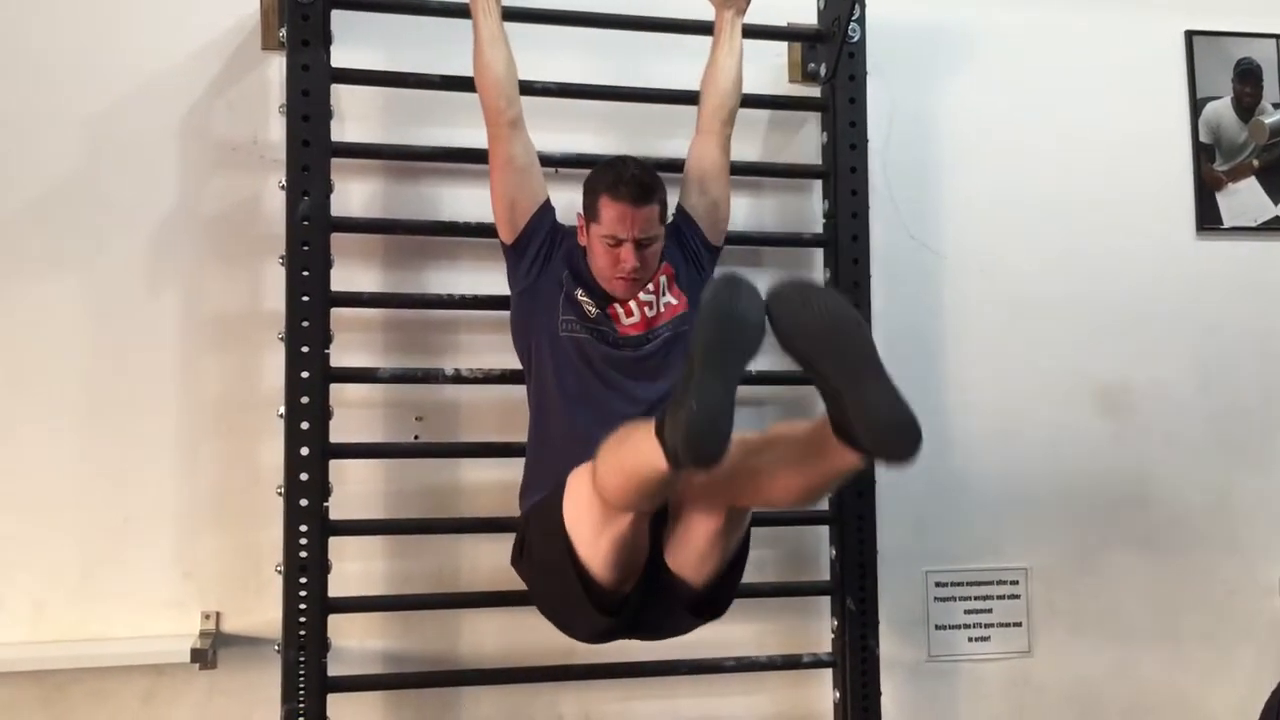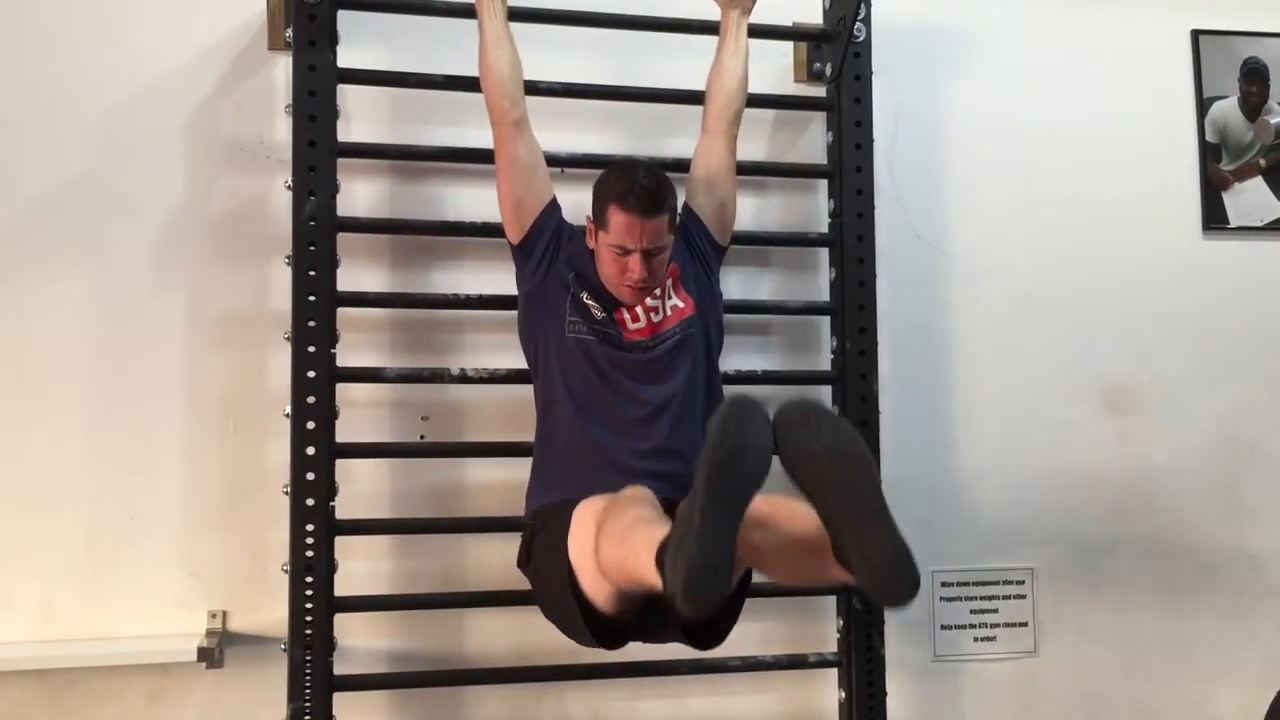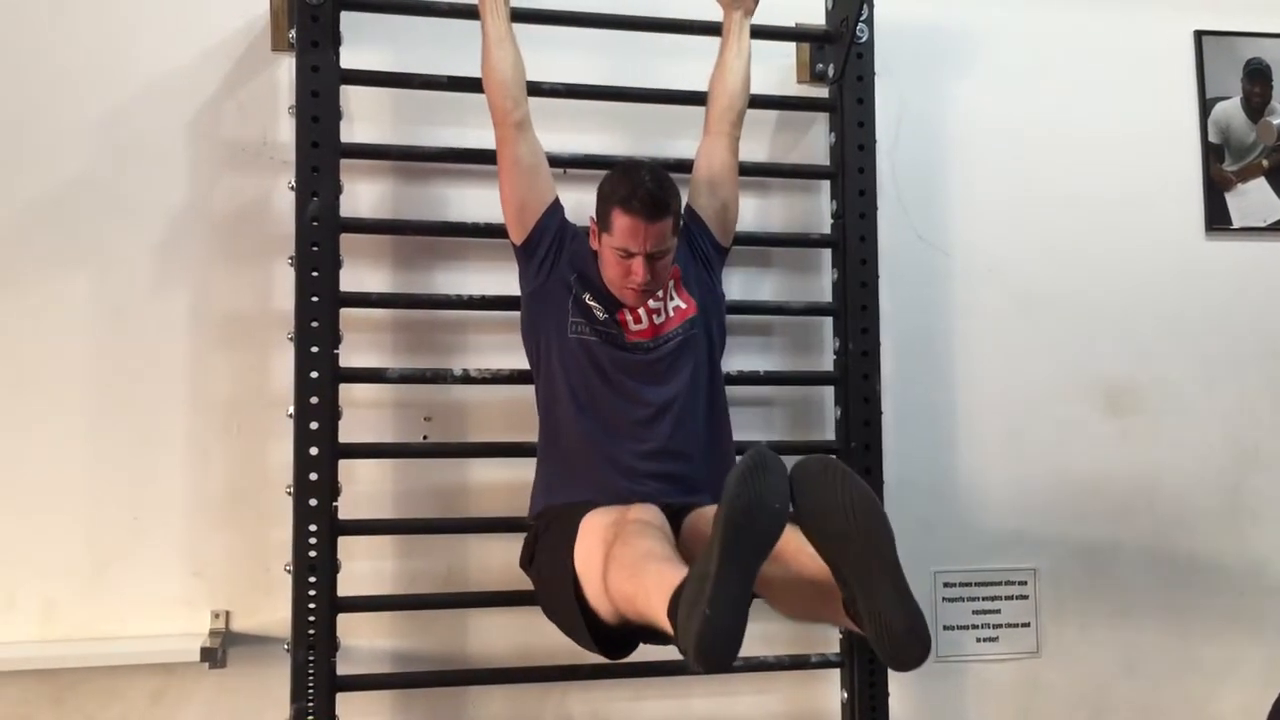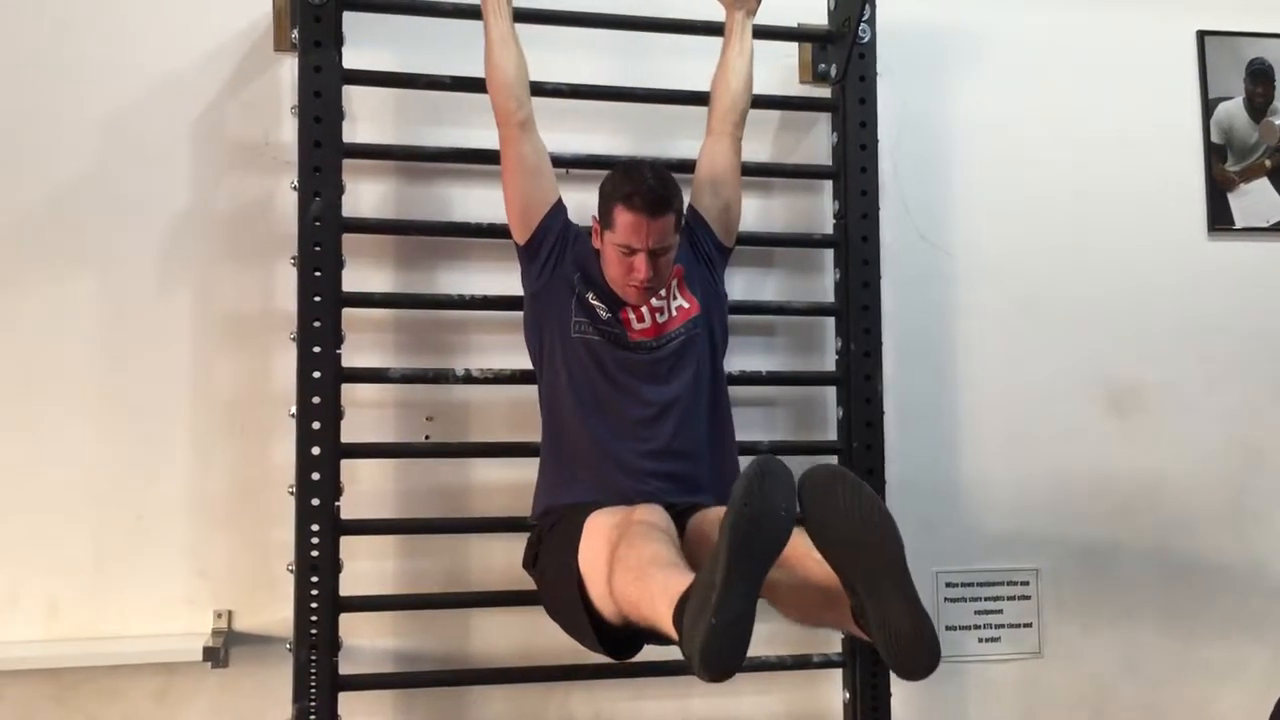
dt=0.3s
person 1, frame 1
left shoulder: (686, 264)
right shoulder: (545, 269)
left elbow: (714, 129)
right elbow: (505, 124)
right hip: (576, 547)
left knee: (719, 463)
right knee: (629, 455)
left ankle: (854, 433)
right ankle: (685, 434)
person 1, frame 2
left shoulder: (694, 265)
right shoulder: (552, 269)
left elbow: (720, 129)
right elbow: (510, 123)
left hip: (695, 551)
right hip: (581, 547)
left knee: (737, 514)
right knee: (631, 511)
left ankle: (858, 546)
right ankle: (688, 548)
person 1, frame 3
left shoulder: (697, 265)
right shoulder: (555, 270)
left elbow: (723, 129)
right elbow: (513, 125)
left hip: (695, 524)
right hip: (584, 537)
left knee: (736, 534)
right knee: (637, 530)
left ankle: (863, 597)
right ankle: (695, 604)
person 1, frame 4
left shoulder: (699, 267)
right shoulder: (557, 269)
left elbow: (725, 131)
right elbow: (516, 125)
left hip: (698, 527)
right hip: (587, 536)
left knee: (741, 540)
right knee: (641, 530)
left ankle: (870, 604)
right ankle: (700, 612)
